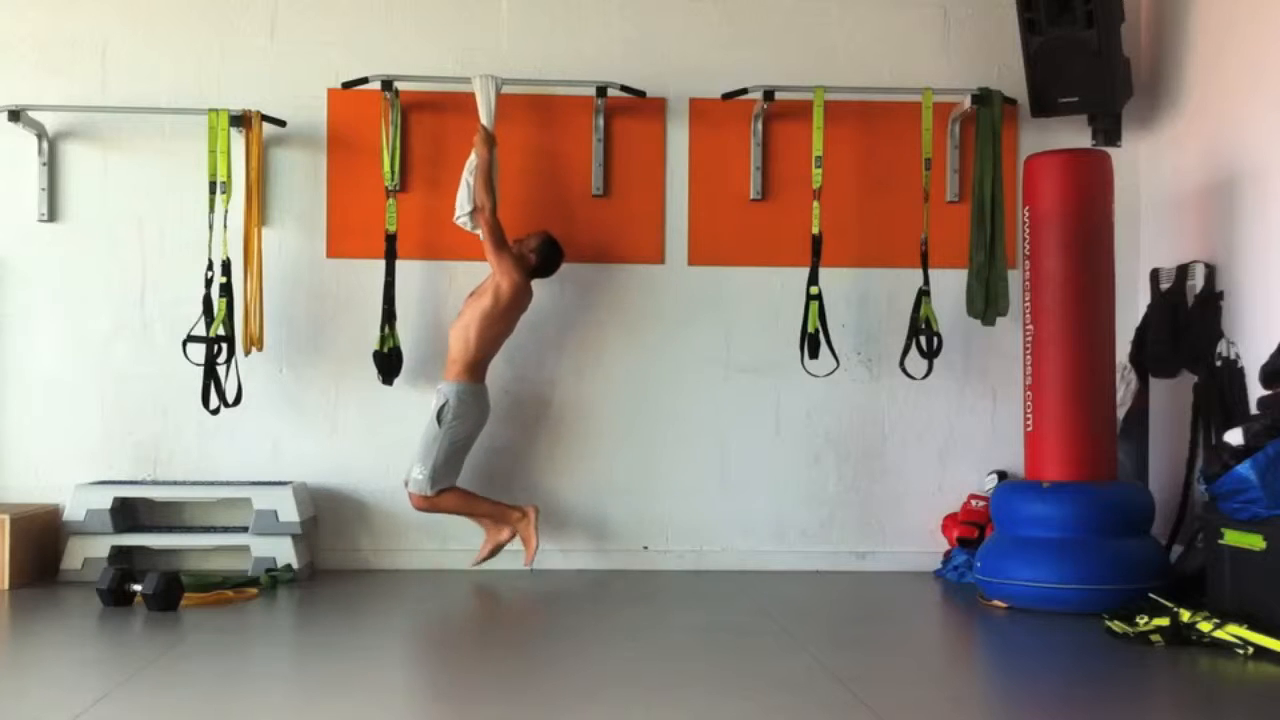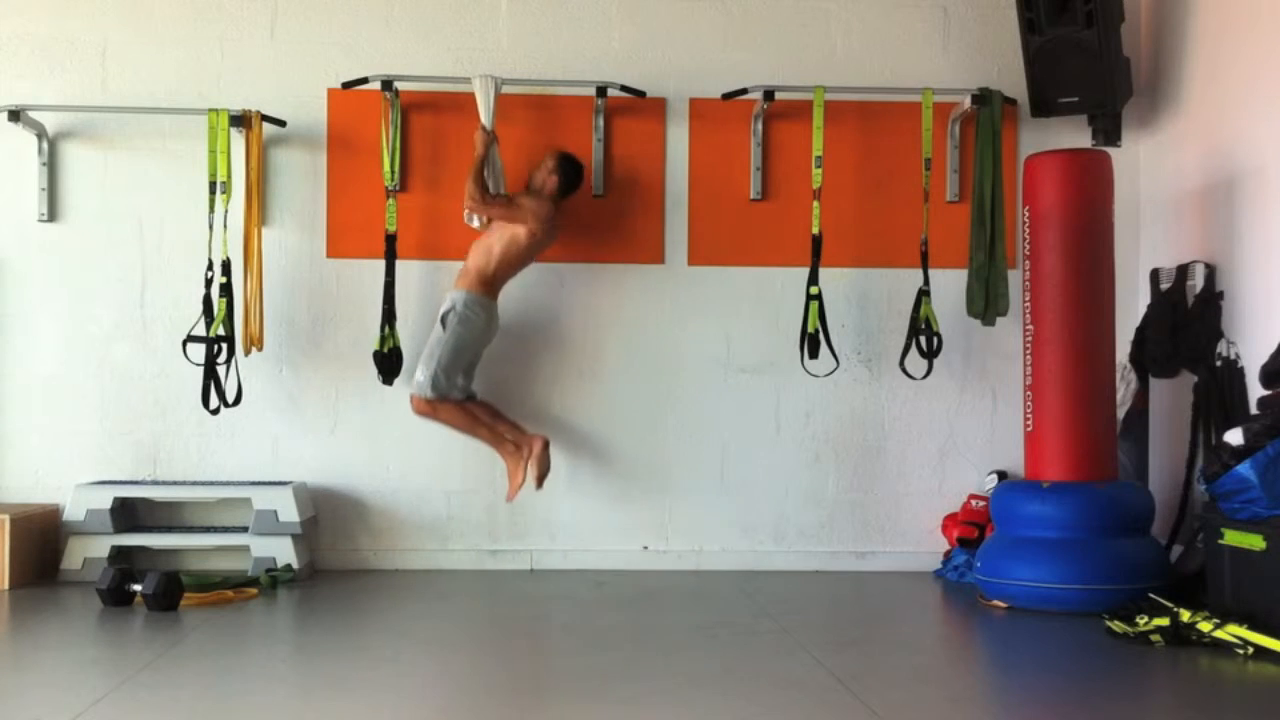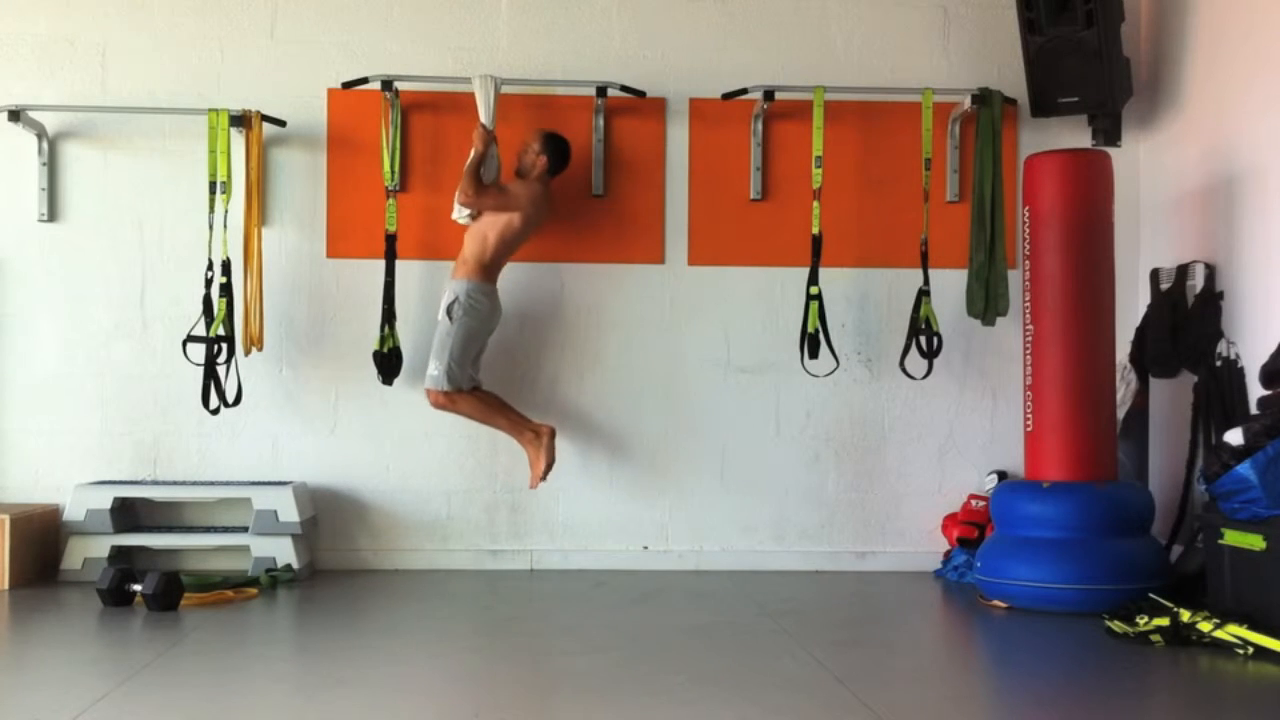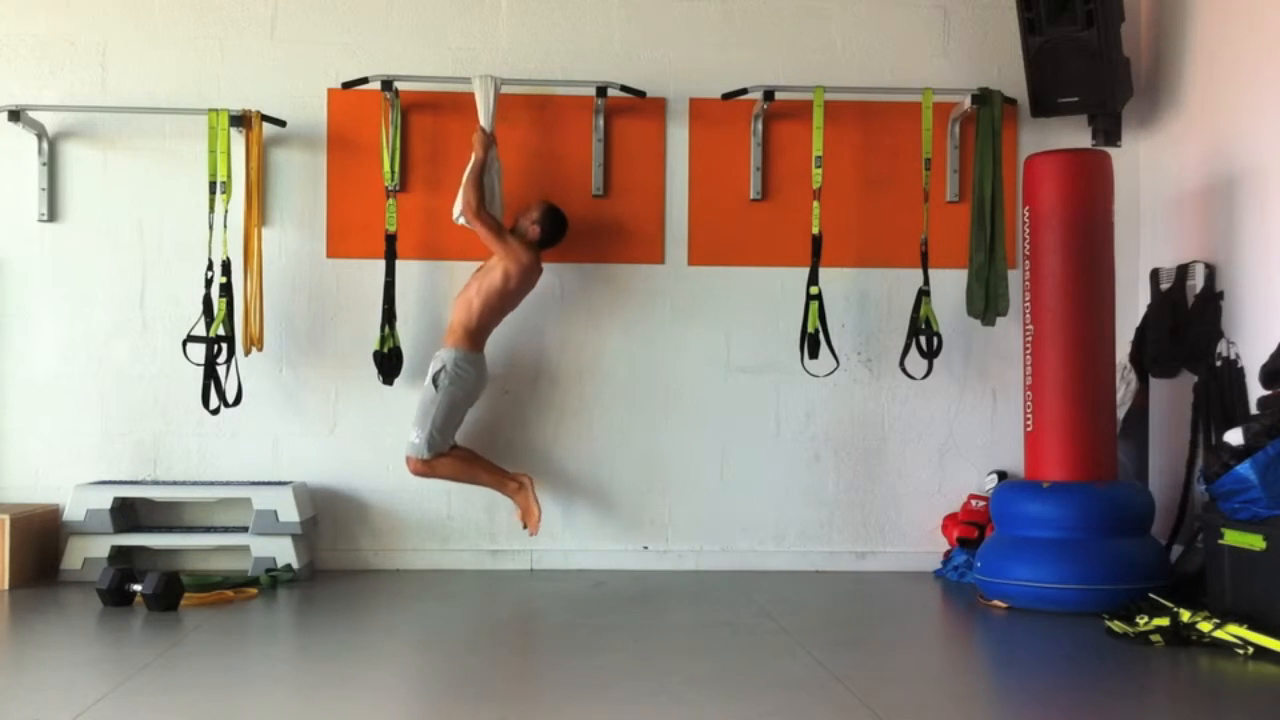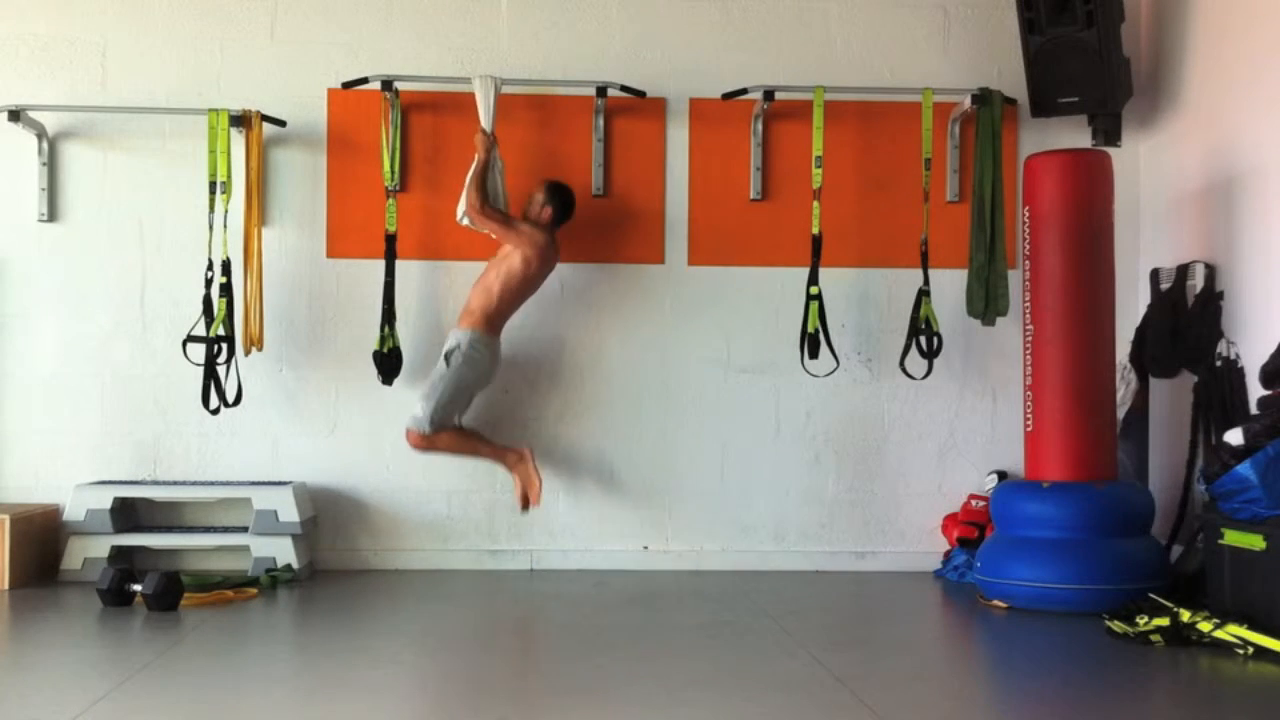
dt=0.7s
person 1, frame 1
left shoulder: (510, 279)
right shoulder: (513, 286)
left elbow: (487, 214)
right elbow: (486, 217)
left wrist: (484, 154)
right wrist: (485, 157)
left hip: (459, 396)
right hip: (461, 394)
left knee: (423, 494)
right knee: (433, 485)
left ankle: (515, 515)
right ankle: (500, 525)
person 1, frame 2
left shoulder: (540, 209)
right shoulder: (535, 212)
left elbow: (474, 201)
right elbow: (489, 203)
left wrist: (481, 151)
right wrist: (488, 155)
left hip: (467, 305)
right hip: (476, 307)
left knee: (425, 399)
right knee: (455, 396)
left ankle: (512, 449)
right ankle: (529, 441)
person 1, frame 3
left shoulder: (529, 191)
right shoulder: (526, 194)
left elbow: (467, 196)
right elbow: (479, 199)
left wrist: (480, 149)
right wrist: (484, 151)
left hip: (468, 294)
right hip: (477, 295)
left knee: (442, 393)
right knee: (464, 389)
left ankle: (529, 436)
right ankle: (536, 431)
person 1, frame 4
left shoulder: (520, 257)
right shoulder: (521, 261)
left elbow: (472, 209)
right elbow: (483, 213)
left wrist: (481, 154)
right wrist: (485, 158)
left hip: (457, 363)
right hip: (463, 361)
left knee: (420, 460)
right knee: (438, 451)
left ankle: (515, 487)
right ankle: (515, 486)
person 1, frame 5
left shoulder: (536, 241)
right shoulder: (539, 248)
left elbow: (476, 207)
right elbow: (486, 213)
left wrist: (483, 155)
right wrist: (488, 159)
left hip: (469, 345)
right hip: (476, 345)
left knee: (420, 434)
right knee: (442, 431)
left ankle: (513, 457)
right ankle: (515, 460)
